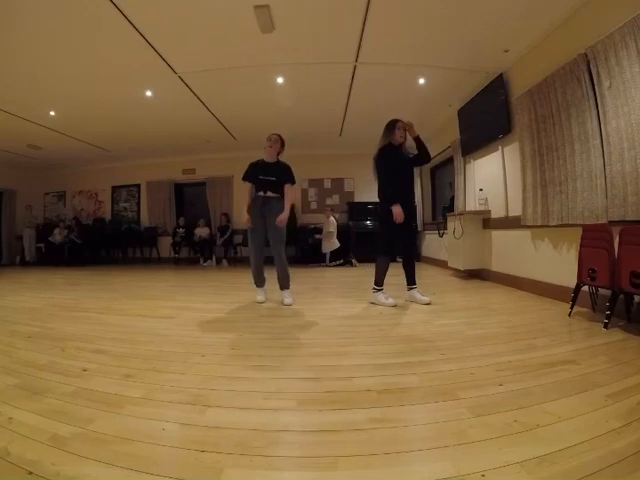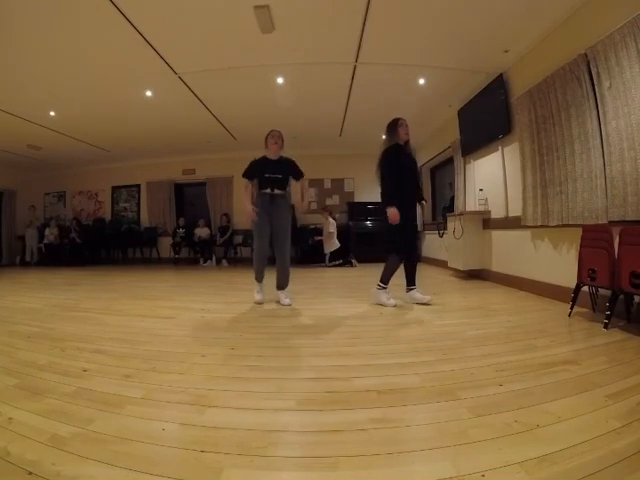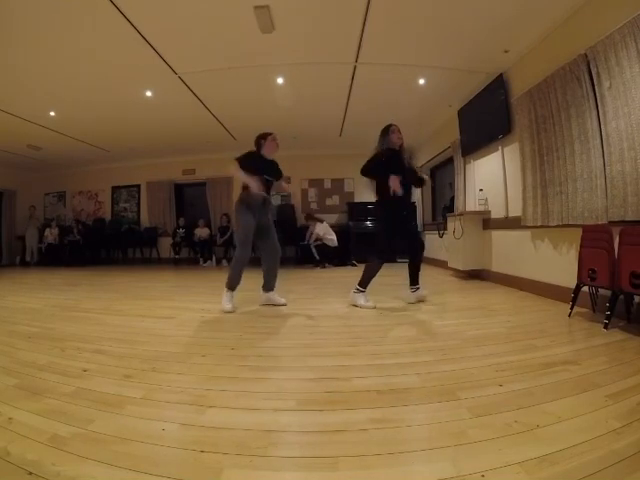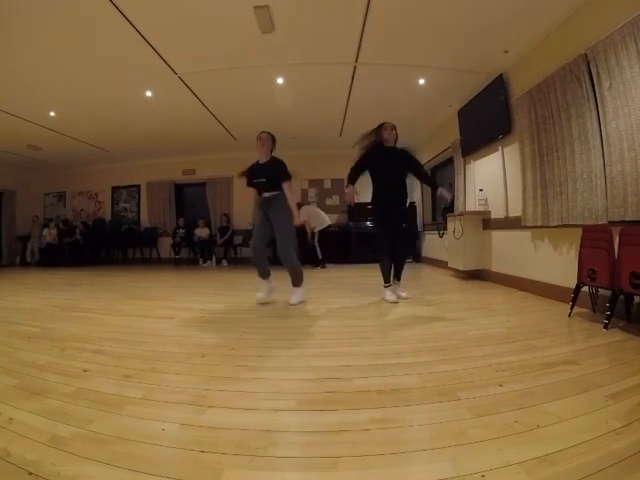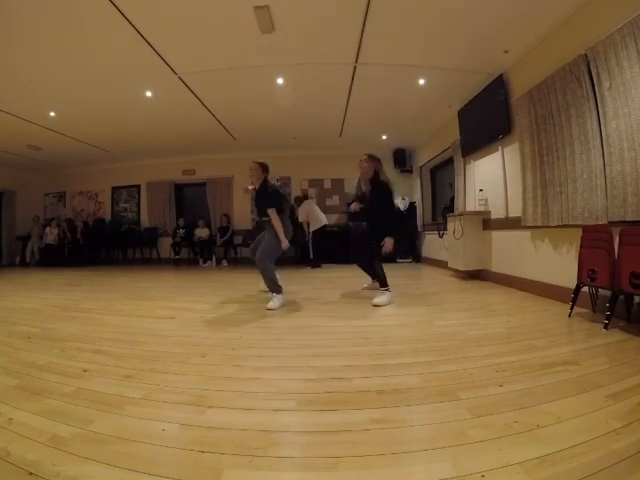
dt=1s
person 1, frame 1
left shoulder: (403, 155)
right shoulder: (385, 152)
left elbow: (425, 158)
right elbow: (385, 181)
left wrist: (415, 135)
right wrist: (394, 204)
left hip: (408, 206)
right hip: (391, 207)
left knee: (410, 247)
right knee: (387, 247)
left ankle: (412, 289)
right ankle: (377, 291)
person 1, frame 2
left shoulder: (407, 154)
right shoulder: (391, 152)
right elbow: (386, 181)
left wrist: (420, 198)
right wrist: (389, 205)
left hip: (409, 207)
right hip: (396, 207)
left knee: (411, 248)
right knee: (399, 248)
left ankle: (411, 290)
right ankle: (381, 289)
person 1, frame 3
left shoulder: (403, 159)
right shoulder: (385, 155)
left elbow: (415, 180)
right elbow: (365, 170)
left wrist: (421, 179)
right wrist: (390, 178)
left hip: (403, 210)
right hip: (389, 210)
left knee: (417, 246)
right knee: (384, 250)
left ankle: (414, 290)
right ankle: (359, 292)
person 1, frame 4
left shoulder: (403, 155)
right shoulder: (373, 153)
left elbow: (419, 171)
right elbow: (357, 168)
left wrist: (437, 187)
right wrist: (350, 184)
left hip: (399, 205)
right hip: (380, 205)
left knee: (400, 245)
right knee: (386, 245)
left ankle: (397, 283)
right ankle: (387, 287)
person 1, frame 5
left shoulder: (381, 185)
right shoulder: (363, 186)
left elbow: (390, 210)
right elbow: (358, 203)
left wrist: (390, 236)
right wrist: (356, 205)
left hip: (383, 229)
right hip: (373, 228)
left knee: (371, 256)
right knee: (362, 256)
left ankle: (385, 291)
right ankle: (376, 280)
person 2, frame 1
left shoulder: (284, 168)
right shoulder: (254, 166)
left elbow: (288, 192)
right elbow: (248, 190)
left wrist: (286, 212)
right wrist: (245, 212)
left hip: (275, 207)
right hip: (257, 207)
left knee: (278, 249)
right knee: (255, 250)
left ankle: (285, 289)
right ankle: (260, 288)
person 2, frame 2
left shoulder: (288, 163)
right shoulder: (257, 163)
left elbow: (302, 181)
right elbow: (247, 184)
right wrist: (248, 204)
left hip: (282, 205)
right hip: (262, 205)
left knee: (283, 250)
right knee: (260, 248)
left ankle: (282, 290)
right ankle: (259, 285)
person 2, frame 3
left shoulder: (275, 166)
right shoulder: (253, 157)
left elbow: (280, 184)
right elbow: (233, 169)
left wrist: (286, 188)
right wrist: (249, 180)
left hip: (264, 208)
right hip: (246, 206)
left knee: (274, 251)
right knee: (243, 252)
left ankle: (268, 292)
right ankle: (229, 293)
person 2, frame 4
left shoulder: (278, 164)
right shoulder: (252, 169)
left elbow: (287, 189)
left wrist: (295, 212)
right wrist: (256, 214)
left hip: (281, 206)
right hip: (264, 209)
left knee: (285, 251)
right knee: (256, 249)
left ankle: (298, 289)
right ankle: (267, 284)
person 2, frame 5
left shoulder: (266, 191)
right shoulder: (260, 188)
left elbow: (273, 215)
left wrist: (283, 238)
left hip: (279, 228)
right hip: (269, 228)
left knee: (262, 258)
right knee: (254, 251)
left ankle: (278, 295)
right ankle: (271, 281)
